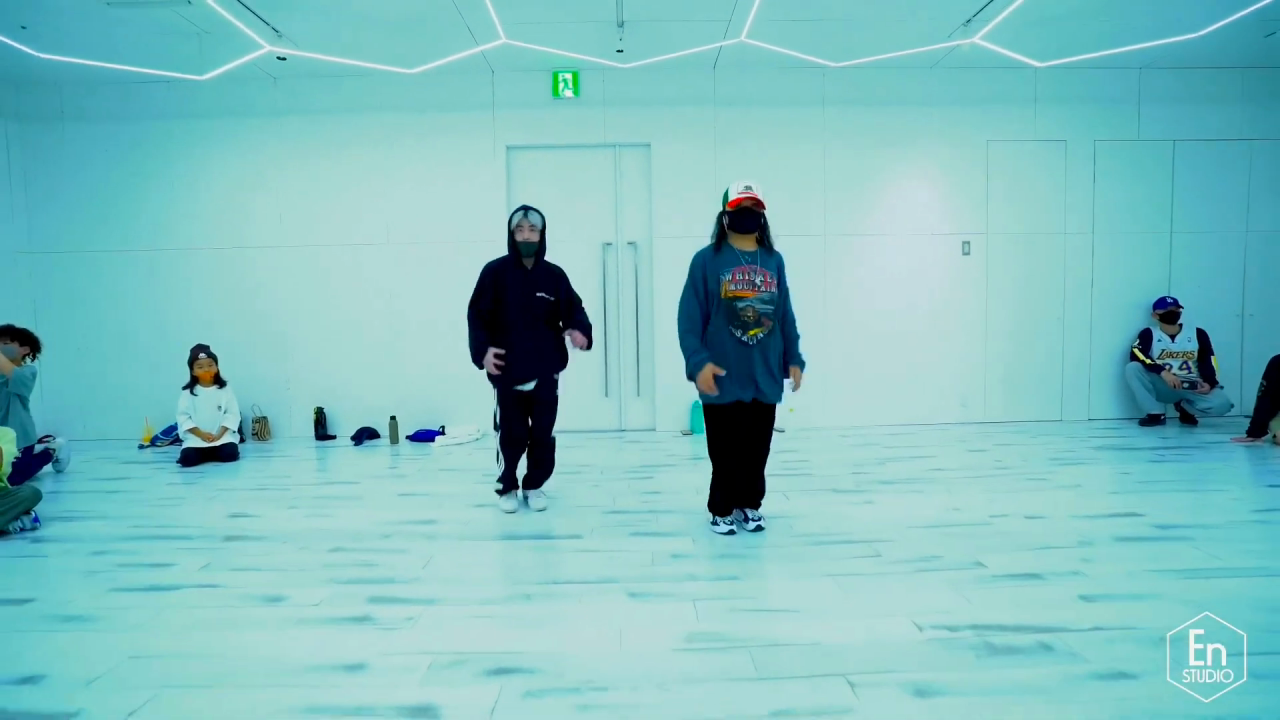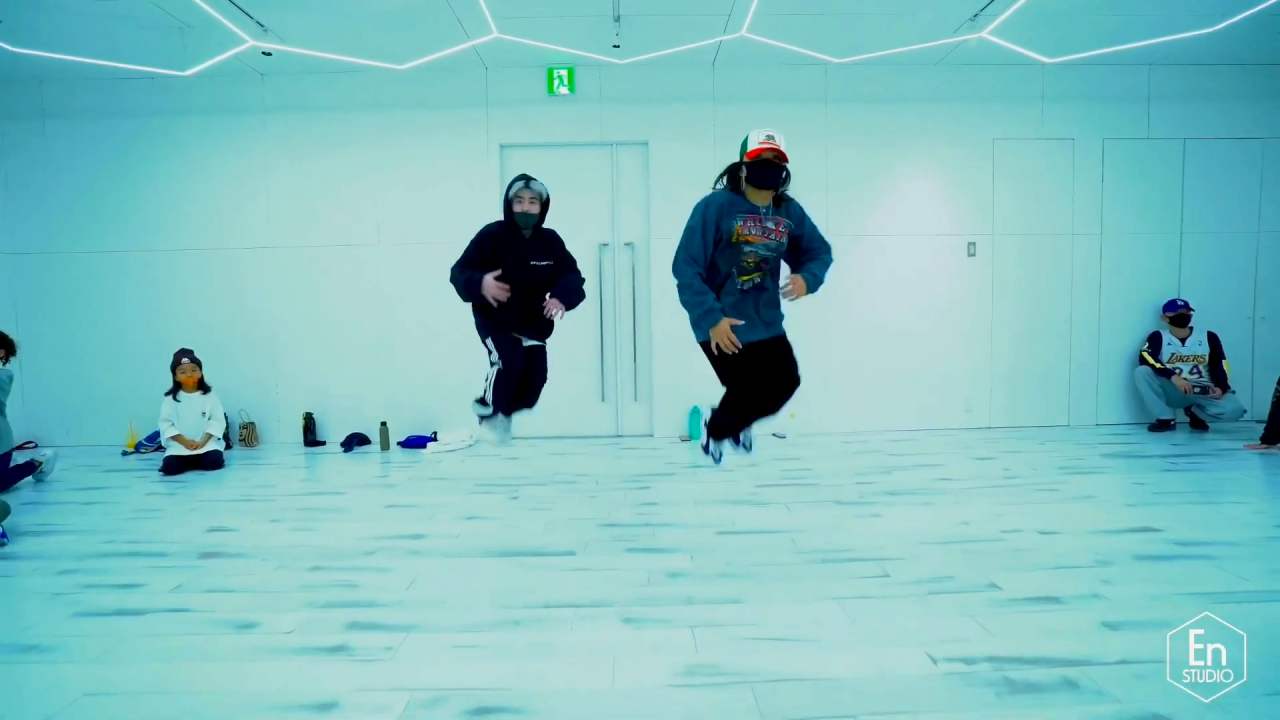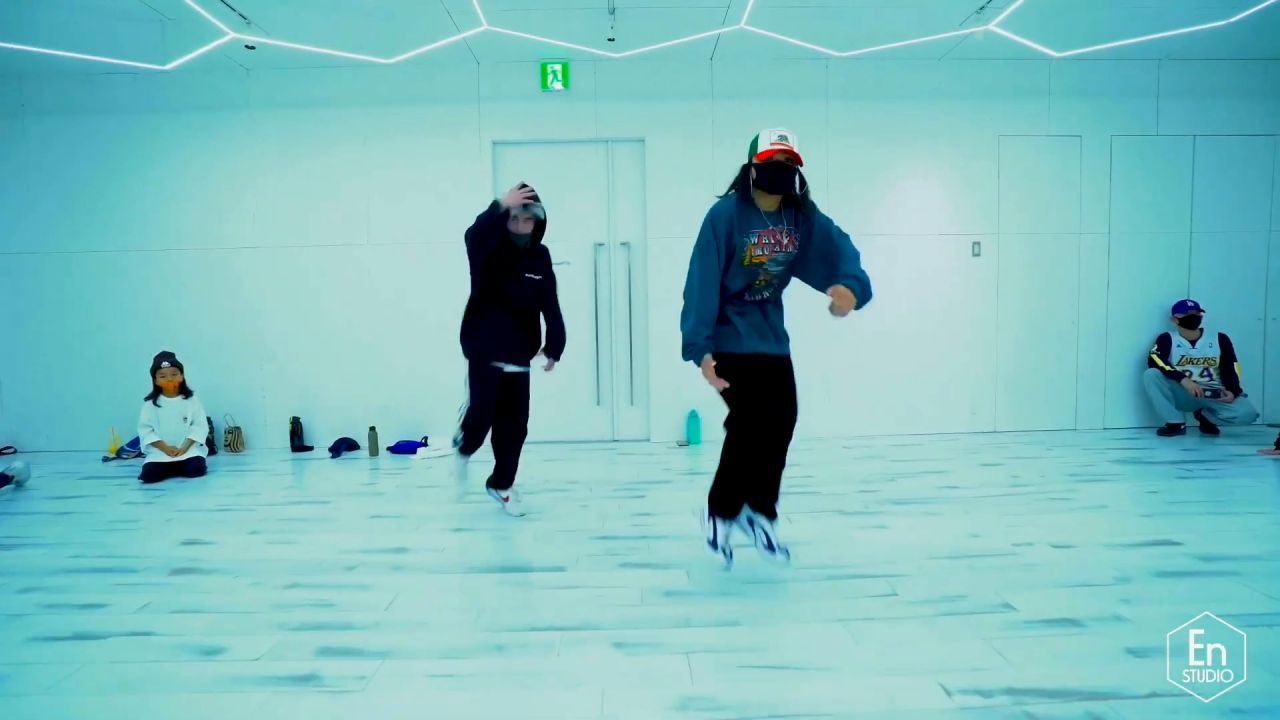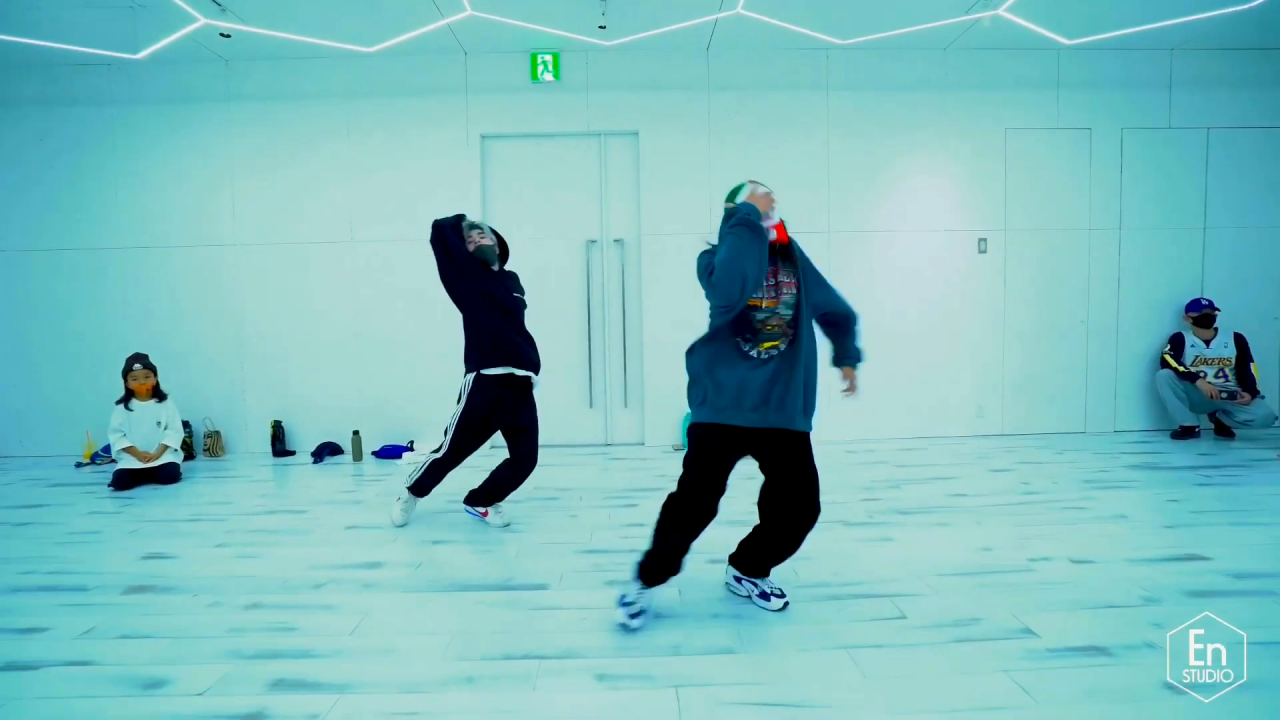
dt=0.2s
person 1, frame 1
left shoulder: (772, 261)
right shoulder: (707, 261)
left elbow: (784, 316)
right elbow: (691, 320)
left wrist: (795, 360)
right wrist: (697, 365)
left hip: (765, 378)
right hip: (723, 380)
left knee: (755, 452)
right knee: (726, 452)
left ankle: (748, 504)
right ankle: (722, 510)
person 1, frame 2
left shoulder: (789, 212)
right shoulder: (717, 205)
left elbow: (817, 251)
right elbow: (687, 265)
left wrist: (806, 278)
right wrist: (711, 318)
left hip: (763, 316)
right hip: (719, 312)
left knee: (783, 381)
right knee: (749, 387)
left ankle: (739, 420)
right ankle: (724, 422)
person 1, frame 3
left shoulder: (804, 216)
right shoulder: (726, 215)
left elbow: (838, 251)
right elbow: (700, 281)
left wrist: (850, 285)
right wrist: (698, 347)
left hip: (768, 336)
right hip: (727, 337)
left knee: (779, 425)
right knee: (752, 421)
left ankle: (760, 512)
right ankle: (722, 511)
person 1, frame 4
left shoulder: (791, 257)
right shoulder: (716, 259)
left elbow: (822, 305)
right elbow: (732, 291)
left wrist: (847, 356)
right wrist: (747, 222)
left hip: (784, 413)
right hip: (722, 408)
left knee: (798, 511)
right knee: (695, 505)
left ankle: (747, 573)
right ankle: (648, 578)
person 2, frame 1
left shoulder: (553, 275)
right shoulder: (495, 272)
left elbow: (573, 311)
right elbow: (477, 317)
left wrist: (581, 332)
right wrist: (482, 353)
left hip: (545, 370)
right hip: (507, 372)
left knee: (542, 434)
right knee: (510, 435)
left ankle: (534, 487)
right ankle: (507, 488)
person 2, frame 2
left shoulder: (550, 241)
right shoulder: (493, 235)
left elbow: (573, 278)
right elbow: (460, 273)
left wrist: (561, 297)
right wrist: (479, 284)
left hip: (533, 323)
right hip: (496, 321)
left knee: (533, 383)
right knee: (511, 366)
left ankle: (499, 409)
right ankle: (489, 410)
person 2, frame 3
left shoulder: (540, 258)
right shoulder: (490, 248)
left elbow: (550, 305)
right elbow: (476, 238)
left wrist: (554, 346)
right wrist: (501, 208)
left hip: (519, 354)
right hip: (483, 346)
left knee: (514, 425)
right knee: (481, 409)
left ankle: (500, 485)
right ankle: (463, 448)
person 2, frame 4
left shoulder: (510, 281)
right shoulder: (465, 274)
right elbow: (442, 231)
right wrist: (460, 224)
left hip: (519, 381)
right hip: (484, 377)
left knee: (524, 458)
right knee: (455, 448)
left ankle: (482, 501)
right ankle: (411, 492)
